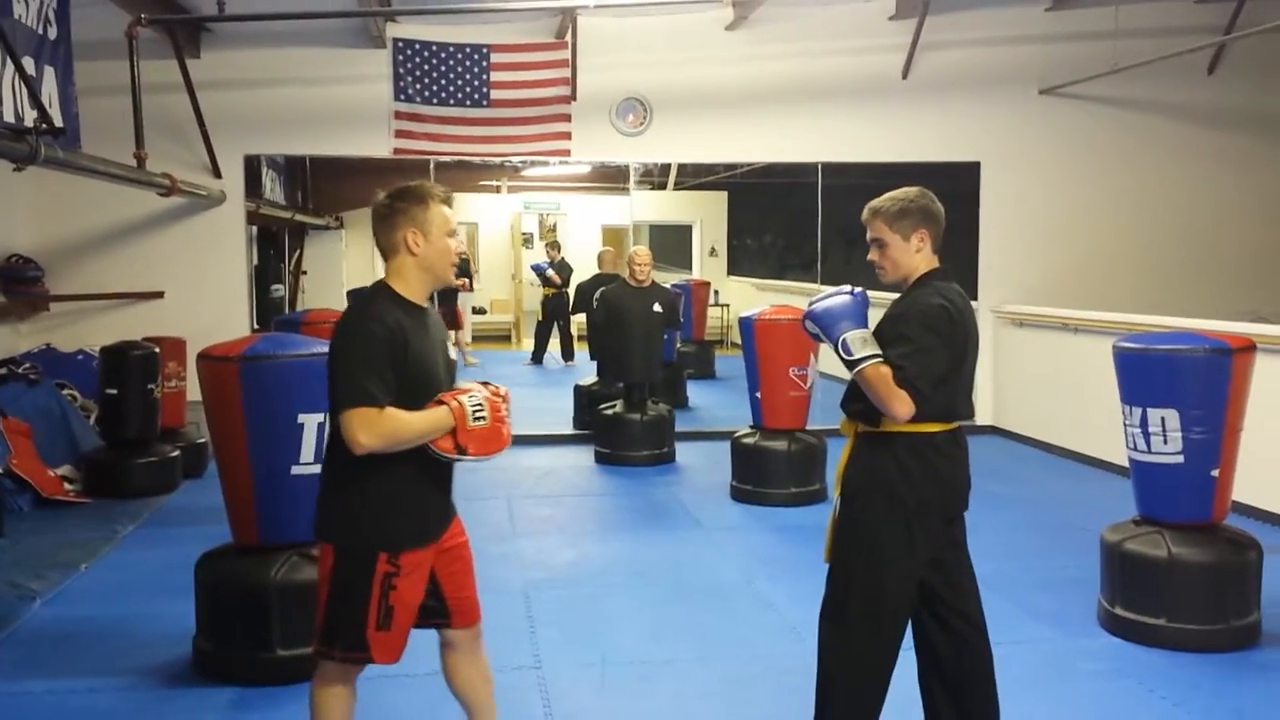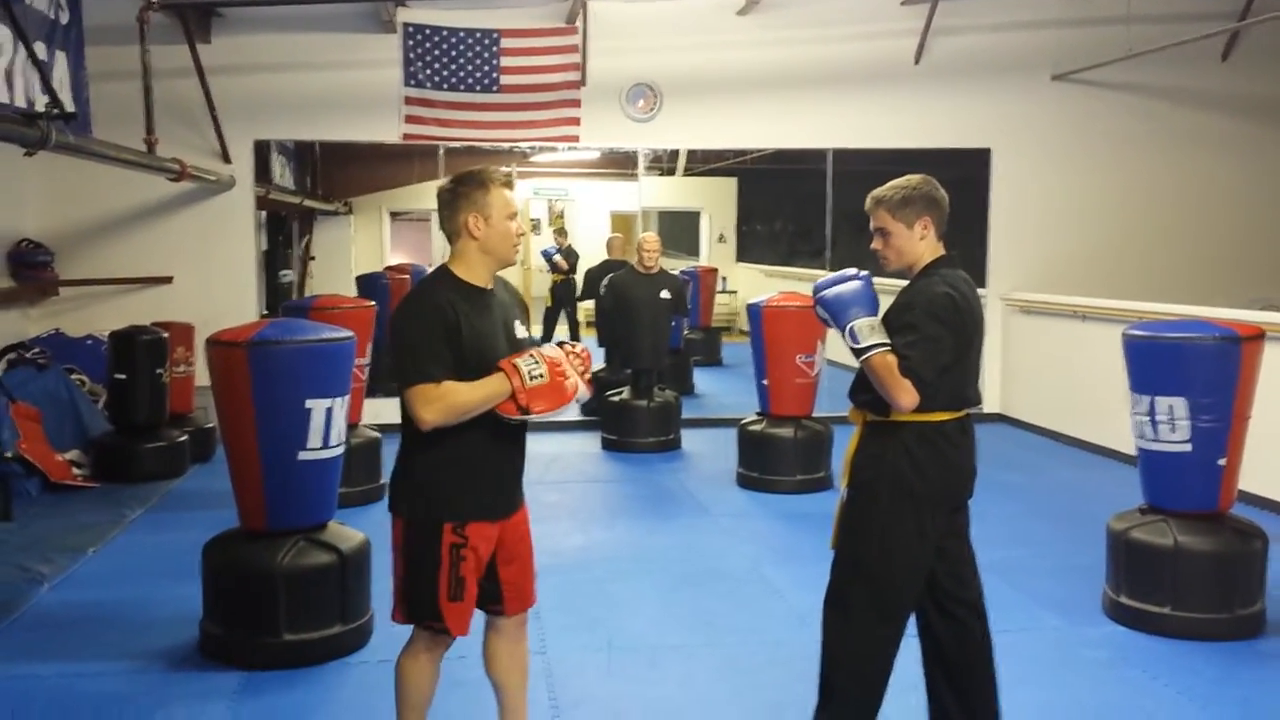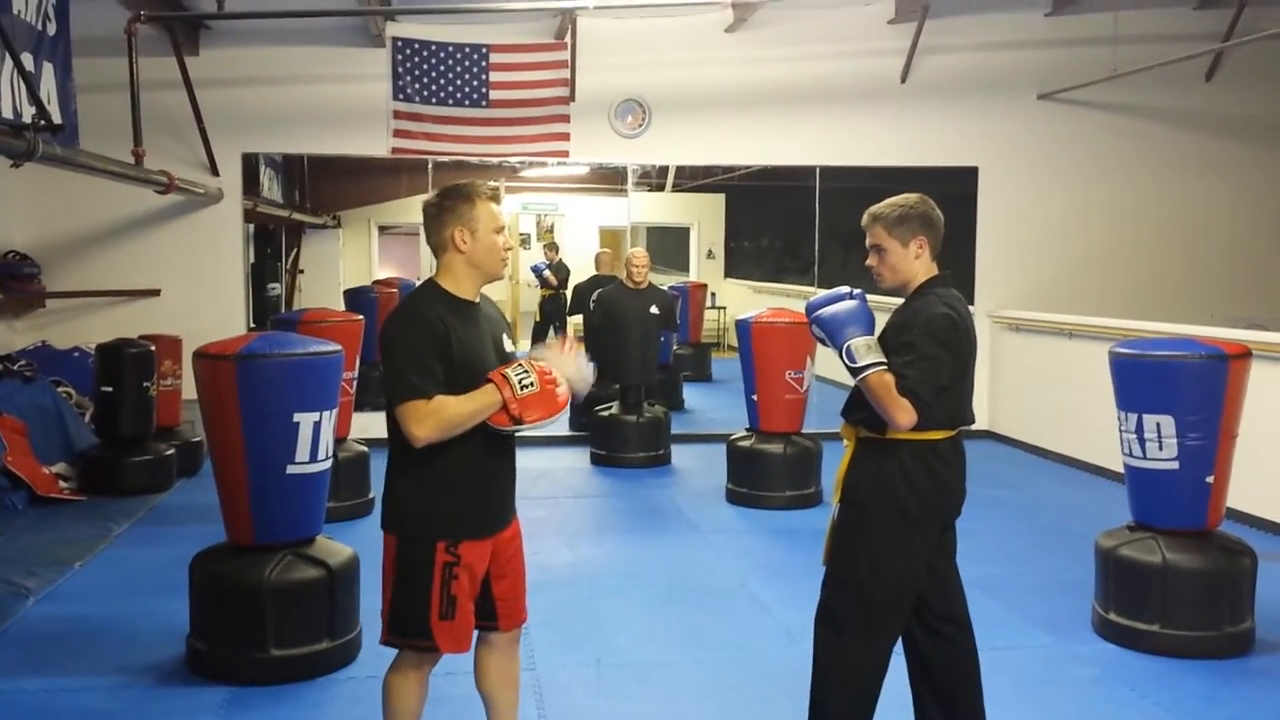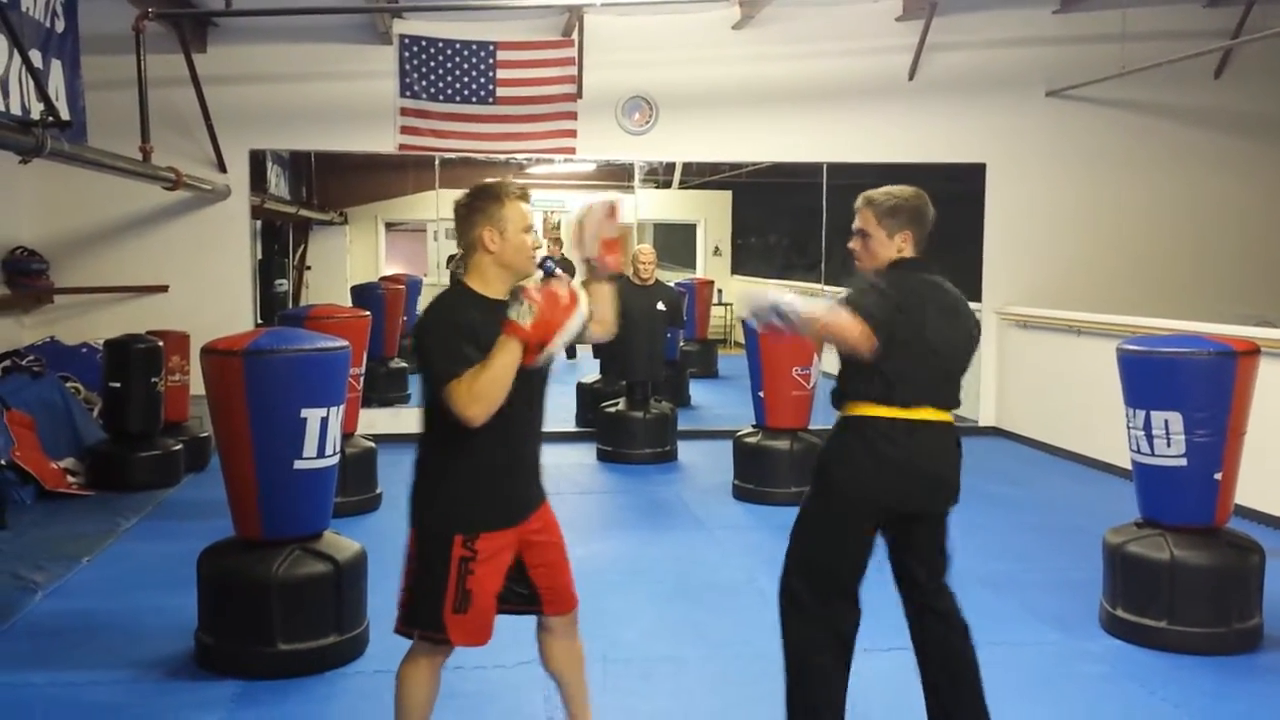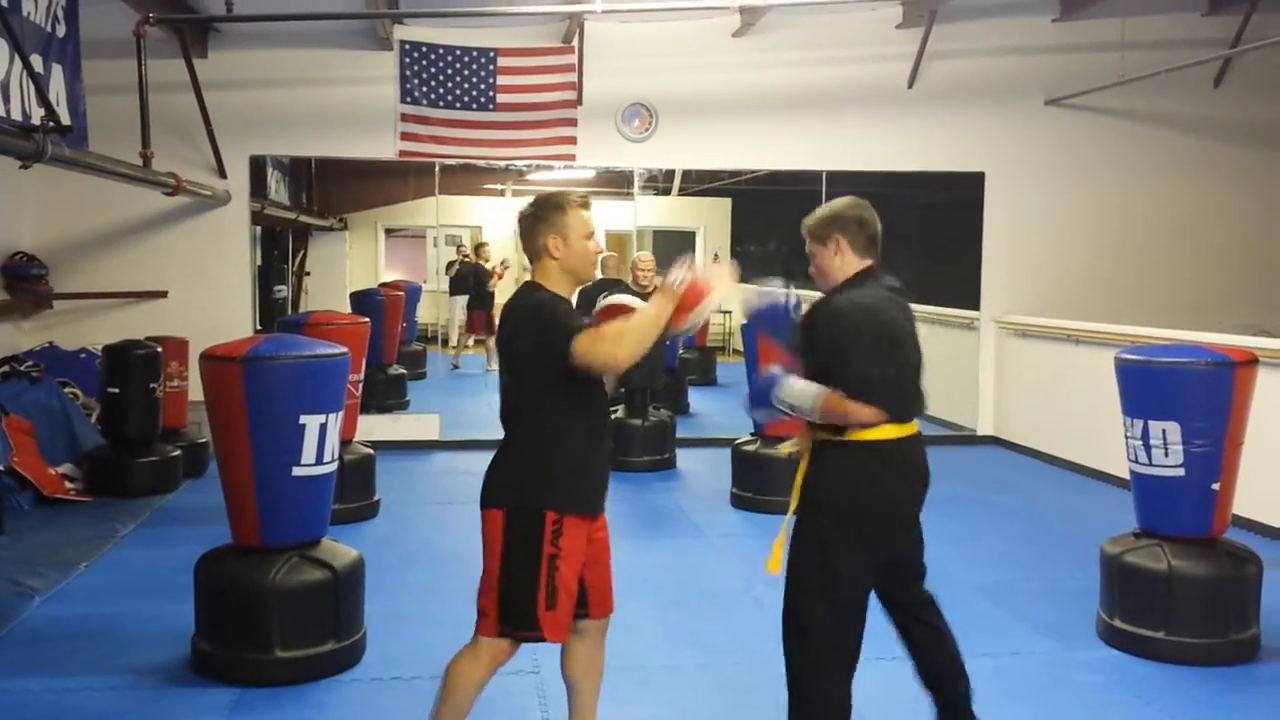
dt=0.4s
person 1, frame 1
left shoulder: (426, 314)
right shoulder: (369, 323)
right elbow: (365, 431)
left wrist: (477, 405)
right wrist: (457, 414)
left hip: (434, 516)
right hip: (372, 528)
left knee: (463, 631)
right knee: (345, 659)
person 1, frame 2
left shoulder: (507, 297)
right shoulder: (428, 305)
right elbow: (430, 408)
left wrist: (560, 373)
right wrist: (515, 378)
left hip: (503, 497)
right hip: (441, 505)
left knee: (510, 616)
right knee: (433, 632)
person 1, frame 3
left shoulder: (488, 312)
right shoulder: (416, 320)
right elbow: (421, 425)
left wrist: (548, 378)
right wrist: (504, 389)
left hip: (495, 514)
right hip: (433, 523)
left knee: (503, 632)
right knee: (420, 650)
person 1, frame 4
left shoulder: (529, 296)
right shoulder: (447, 317)
left elbow: (601, 325)
right elbow: (474, 407)
left wrist: (600, 266)
right wrist: (519, 331)
left hip: (523, 499)
right hip: (460, 511)
left knee: (560, 613)
right knee: (435, 641)
person 1, frame 5
left shoulder: (553, 309)
right shoulder: (533, 312)
left elbow: (596, 360)
right elbow: (612, 351)
right wrist: (663, 302)
left hip: (574, 499)
right hip: (534, 502)
left knee: (591, 621)
right knee: (500, 635)
person 2, frame 1
left shoulder: (925, 310)
right shoulder: (946, 300)
left elbow: (898, 402)
left wrist: (851, 336)
right wrist: (848, 329)
left hip: (899, 474)
right hip: (932, 469)
left knee: (858, 617)
right knee: (948, 610)
person 2, frame 2
left shoulder: (934, 296)
right shoulder: (951, 287)
left elbow: (903, 392)
left wrist: (860, 324)
right wrist: (859, 313)
left hip: (907, 463)
right hip: (936, 458)
left knee: (861, 603)
right knee: (949, 597)
person 2, frame 3
left shoulder: (931, 318)
right shoulder: (938, 307)
left elbow: (901, 411)
right elbow: (902, 390)
left wrist: (856, 344)
right wrist: (852, 331)
left hip: (899, 483)
right hip: (925, 478)
left knee: (852, 618)
right knee: (936, 614)
person 2, frame 4
left shoulder: (884, 288)
right shoulder: (953, 304)
left elbow: (851, 330)
left wrist: (777, 305)
left hip: (870, 460)
right hip: (934, 458)
left knee: (816, 600)
right knee: (928, 597)
person 2, frame 5
left shoulder: (851, 311)
right shoulder: (887, 296)
left elbow: (865, 410)
left wrist: (792, 391)
left hip: (853, 475)
right hip: (899, 466)
left knee: (819, 619)
right knee: (910, 598)
